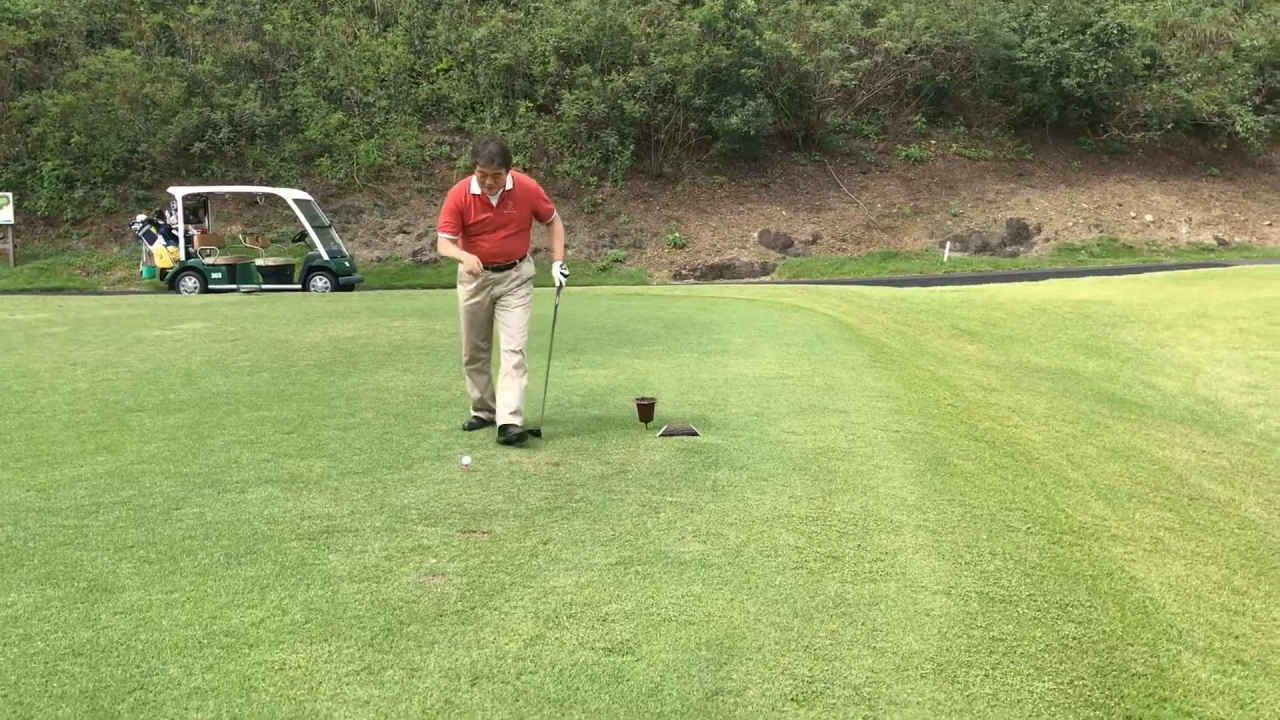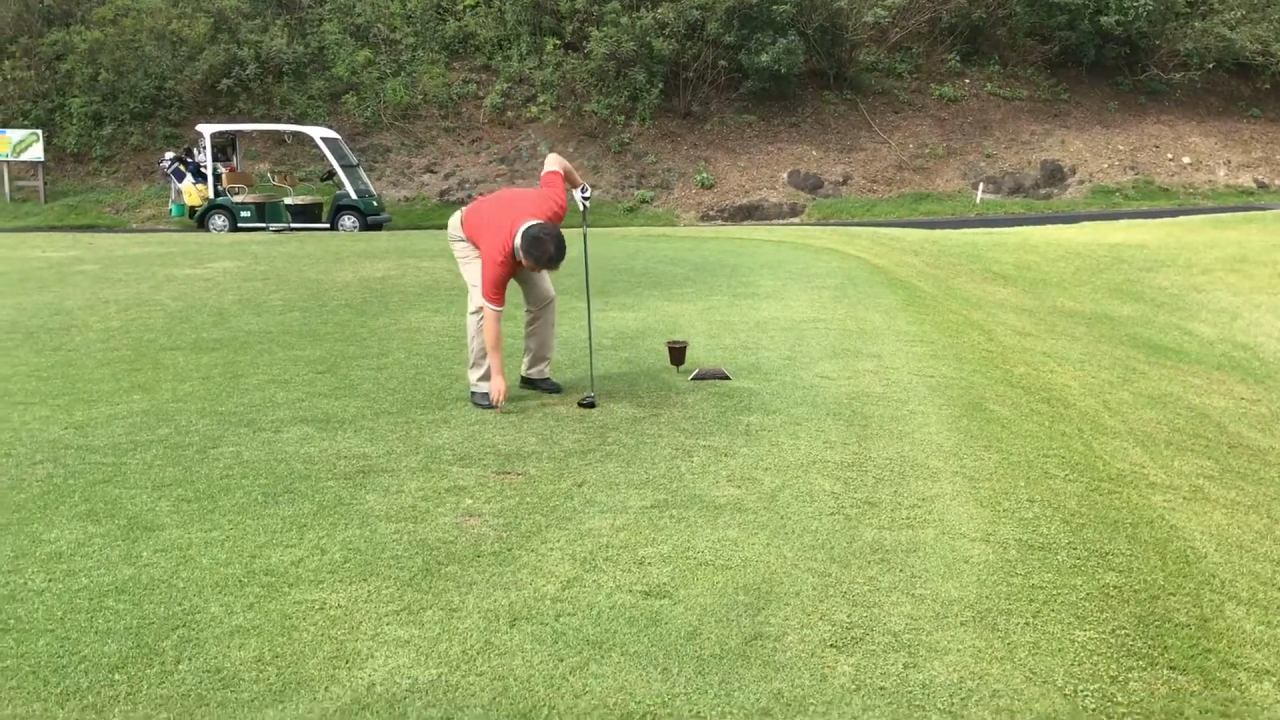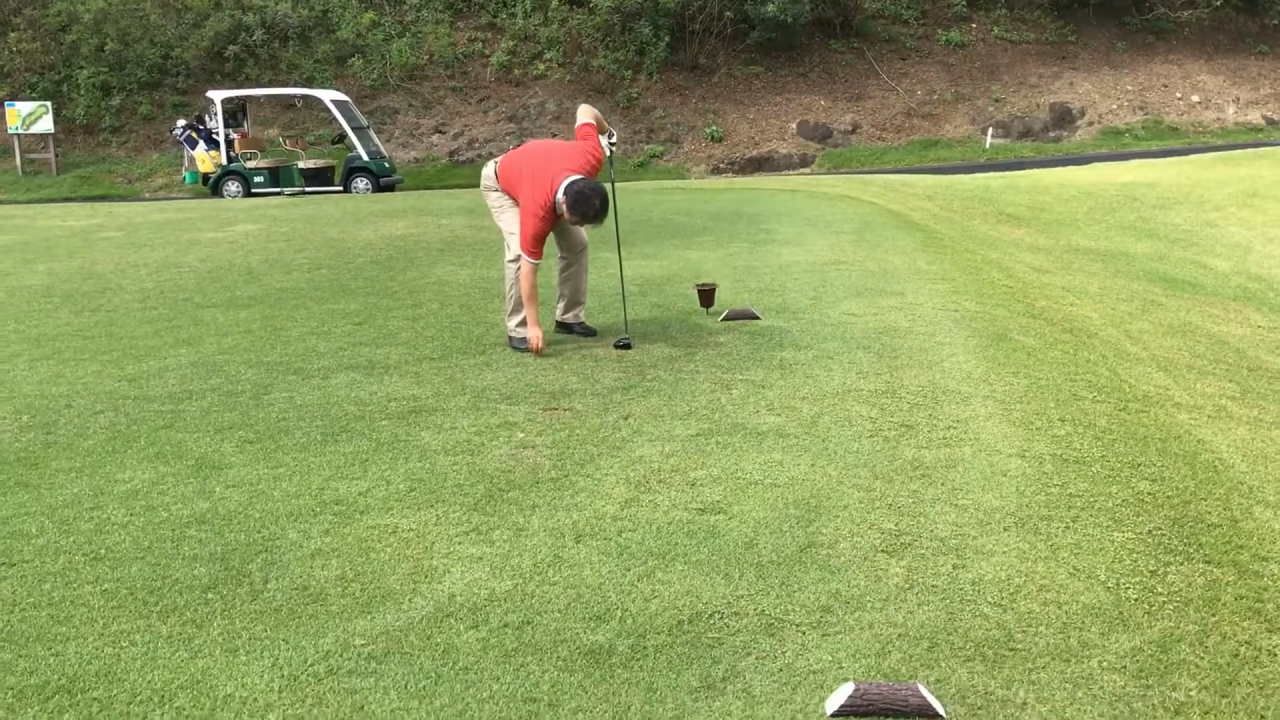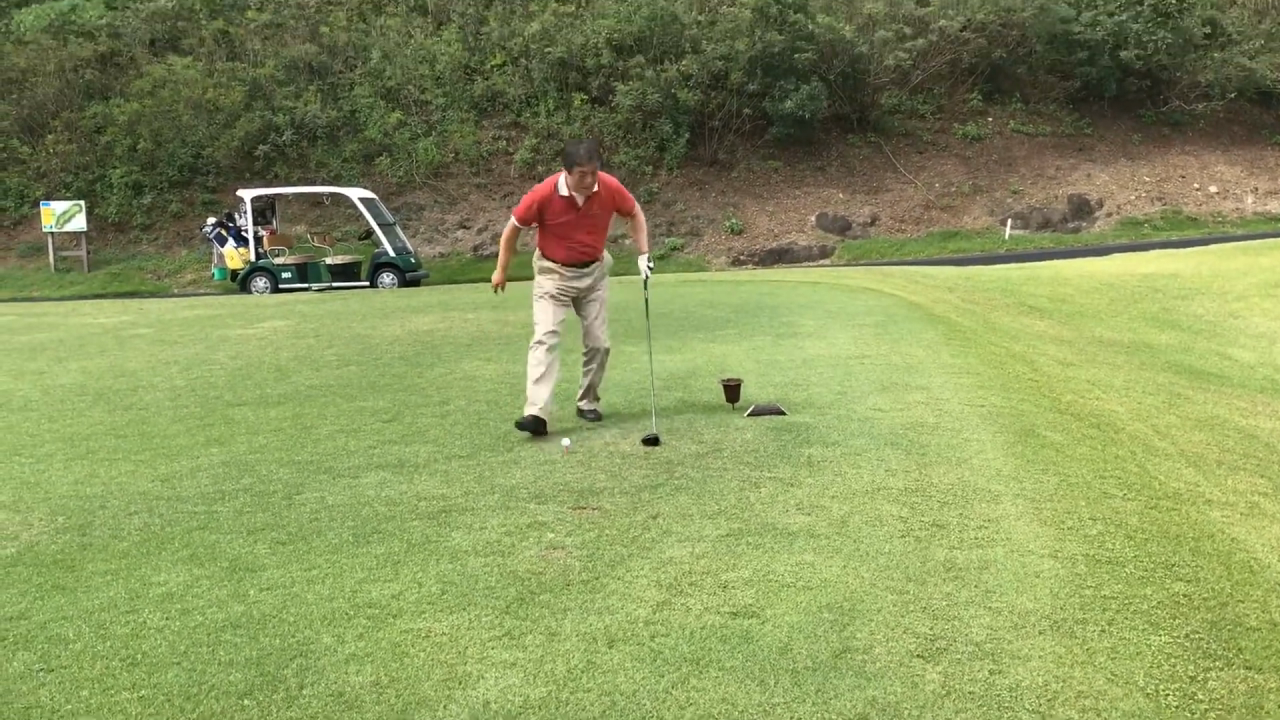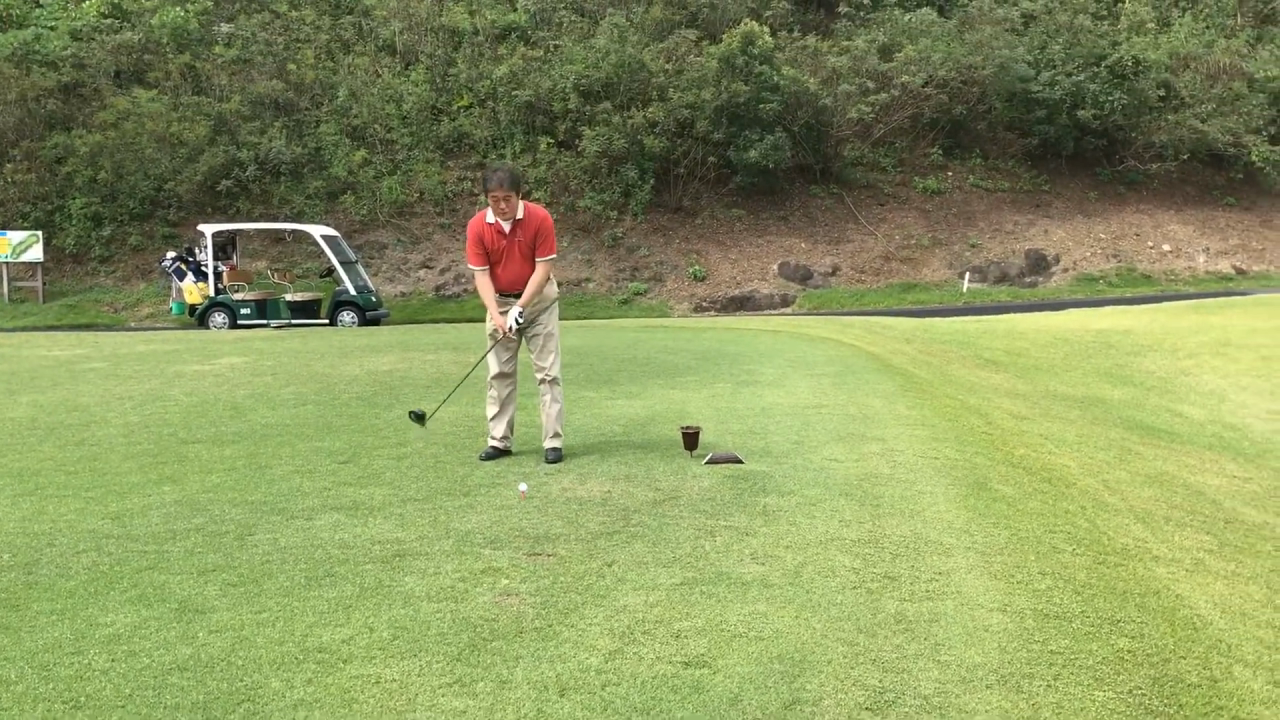
dt=1s
person 1, frame 1
left shoulder: (528, 189)
right shoulder: (458, 194)
left elbow: (553, 221)
right elbow: (443, 244)
left wrist: (557, 261)
right wrist: (464, 256)
left hip: (515, 276)
right hip: (475, 277)
left knee: (514, 346)
right knee: (474, 351)
left ankle: (509, 421)
right ankle: (483, 410)
person 1, frame 2
left shoulder: (555, 206)
right shoulder: (498, 257)
left elbow: (554, 160)
right elbow: (491, 318)
left wrist: (579, 185)
right wrist: (498, 376)
left hip: (513, 226)
right hip: (467, 234)
left knee: (544, 297)
right knee: (480, 303)
left ankle: (535, 373)
right ankle: (481, 384)
person 1, frame 3
left shoulder: (592, 158)
right shoulder: (539, 211)
left elbow: (585, 111)
right elbow: (528, 269)
left wrist: (607, 132)
right wrist: (534, 326)
left hip: (542, 170)
right hip: (500, 184)
left knee: (576, 244)
right knee: (519, 252)
left ankle: (570, 318)
right ankle: (518, 329)
person 1, frame 4
left shoulder: (610, 187)
right shoulder: (543, 194)
left elbow: (634, 213)
right elbow: (513, 227)
left wrist: (643, 254)
right wrist: (501, 269)
left hip: (594, 272)
right hip: (553, 272)
left knee: (598, 343)
right knee: (545, 337)
left ankle: (588, 403)
right ankle: (535, 412)
person 1, frame 5
left shoulder: (540, 218)
right shoulder: (477, 226)
left elbow: (543, 269)
right elbow: (482, 275)
left wrist: (520, 307)
right wrist: (496, 314)
left hip: (539, 301)
right hip: (501, 302)
left knee: (548, 371)
right knee: (500, 373)
left ankle: (553, 441)
right ankle: (499, 440)
